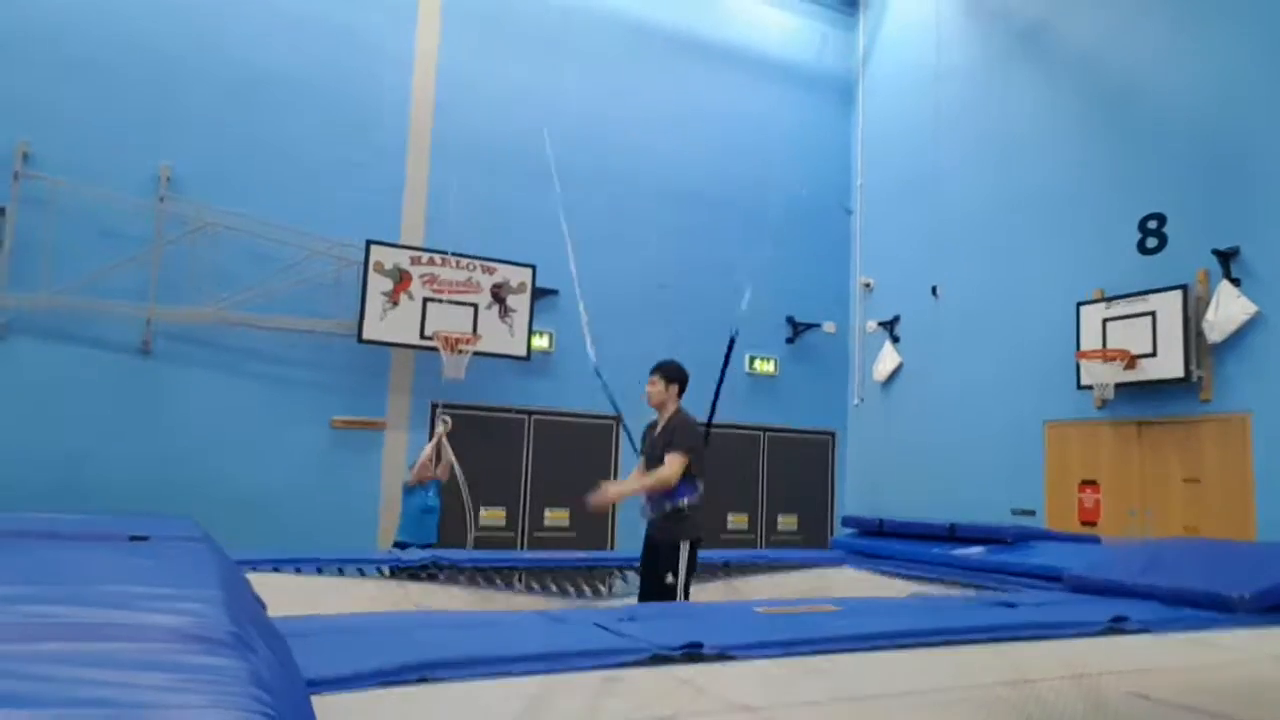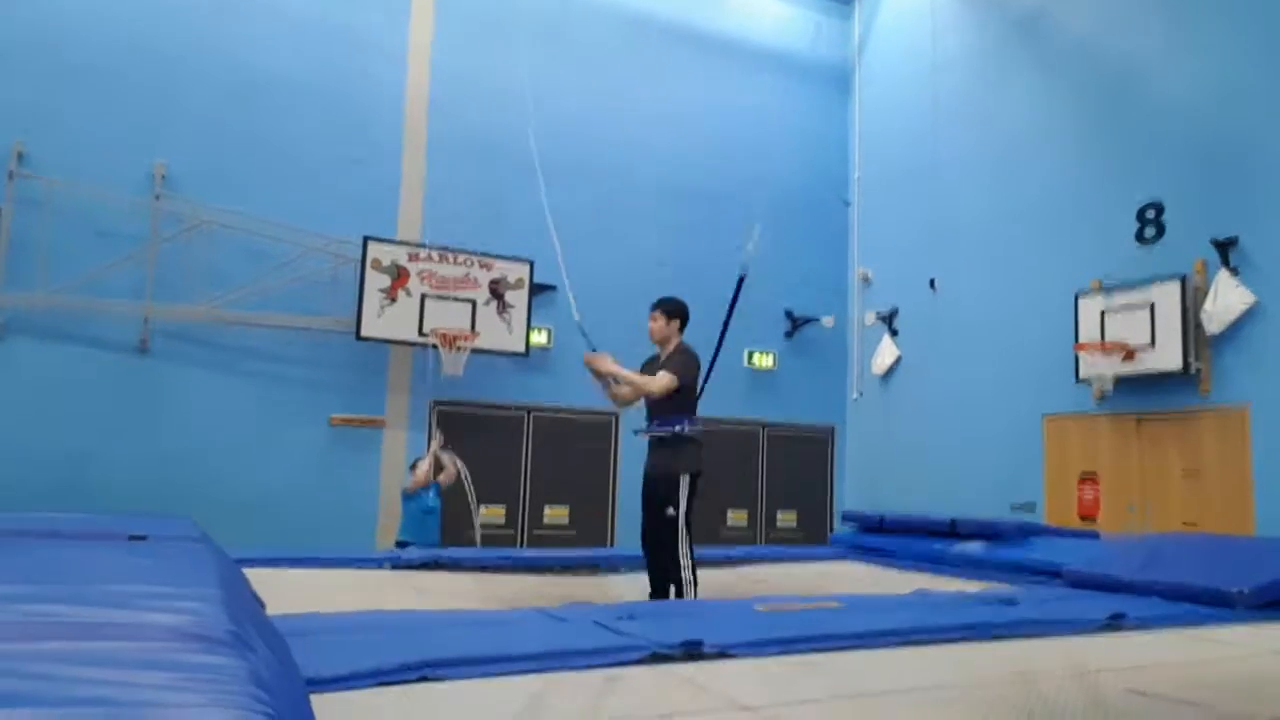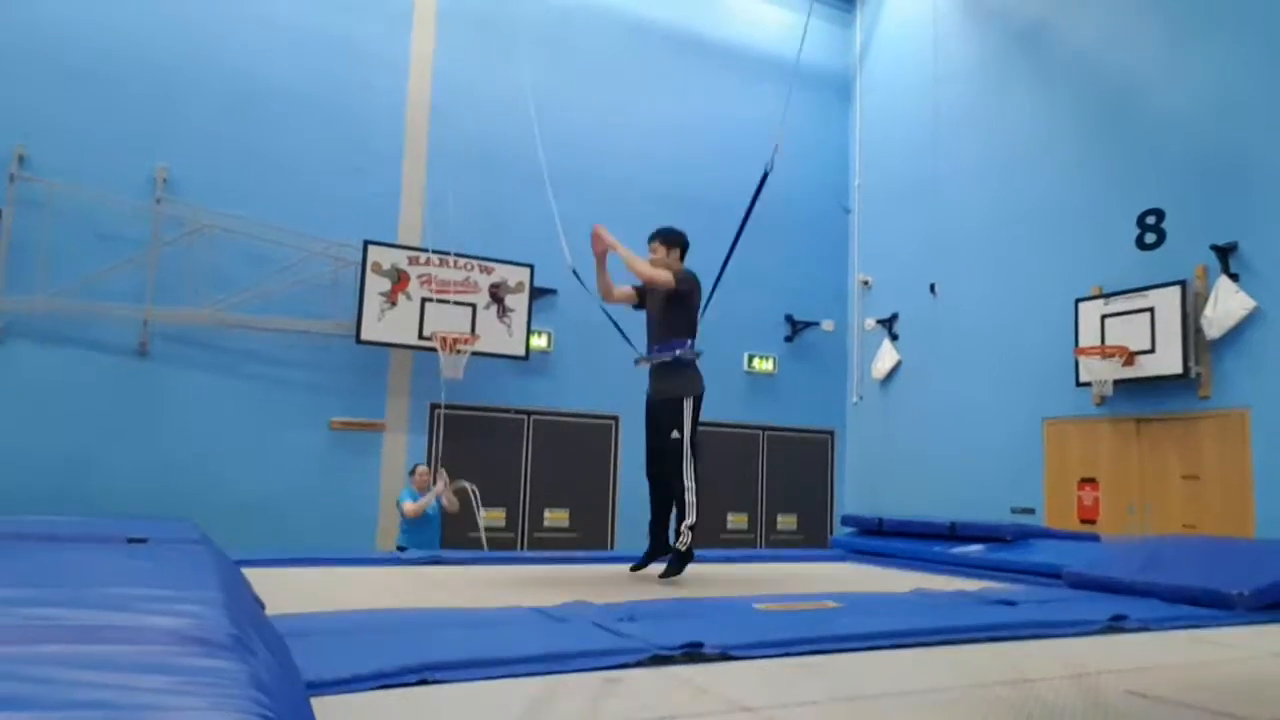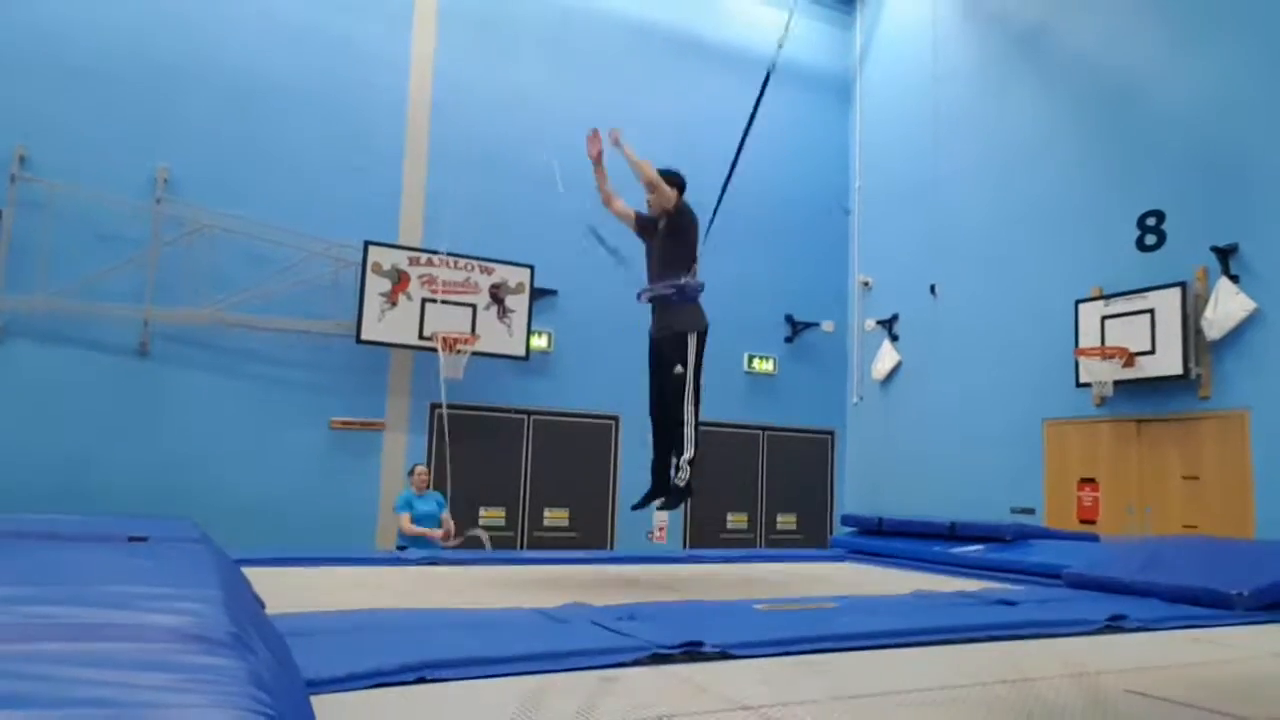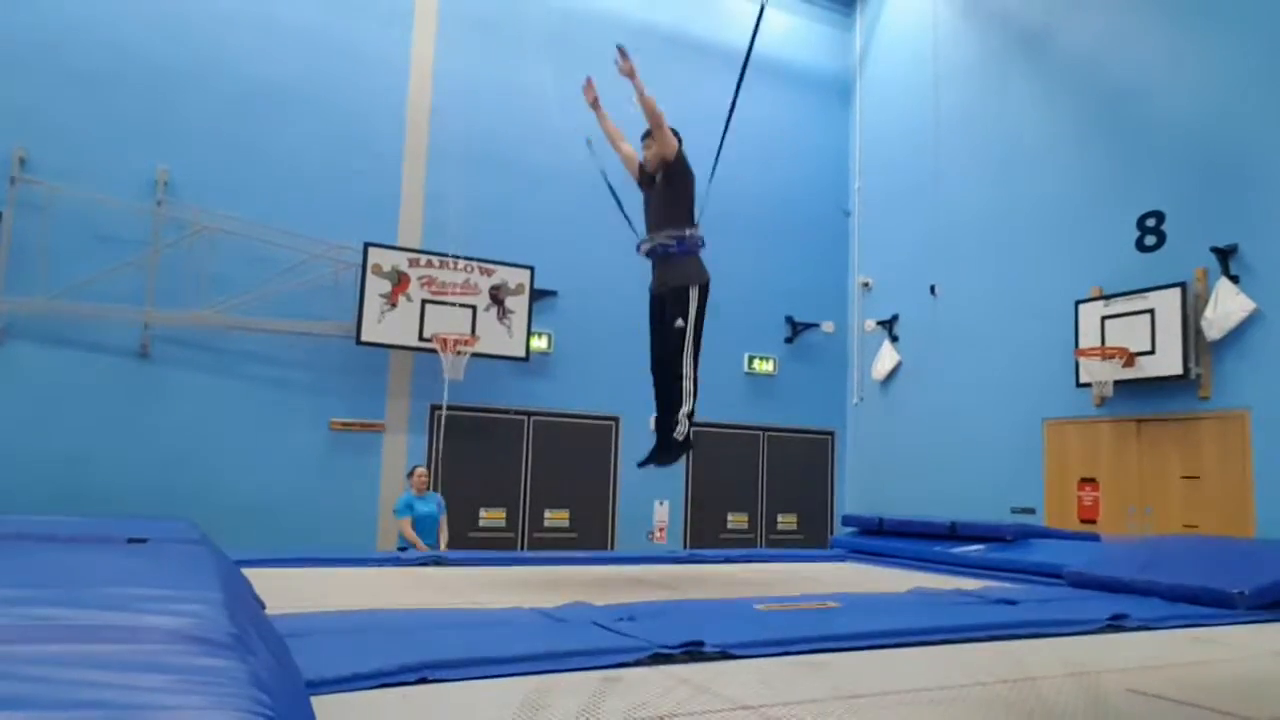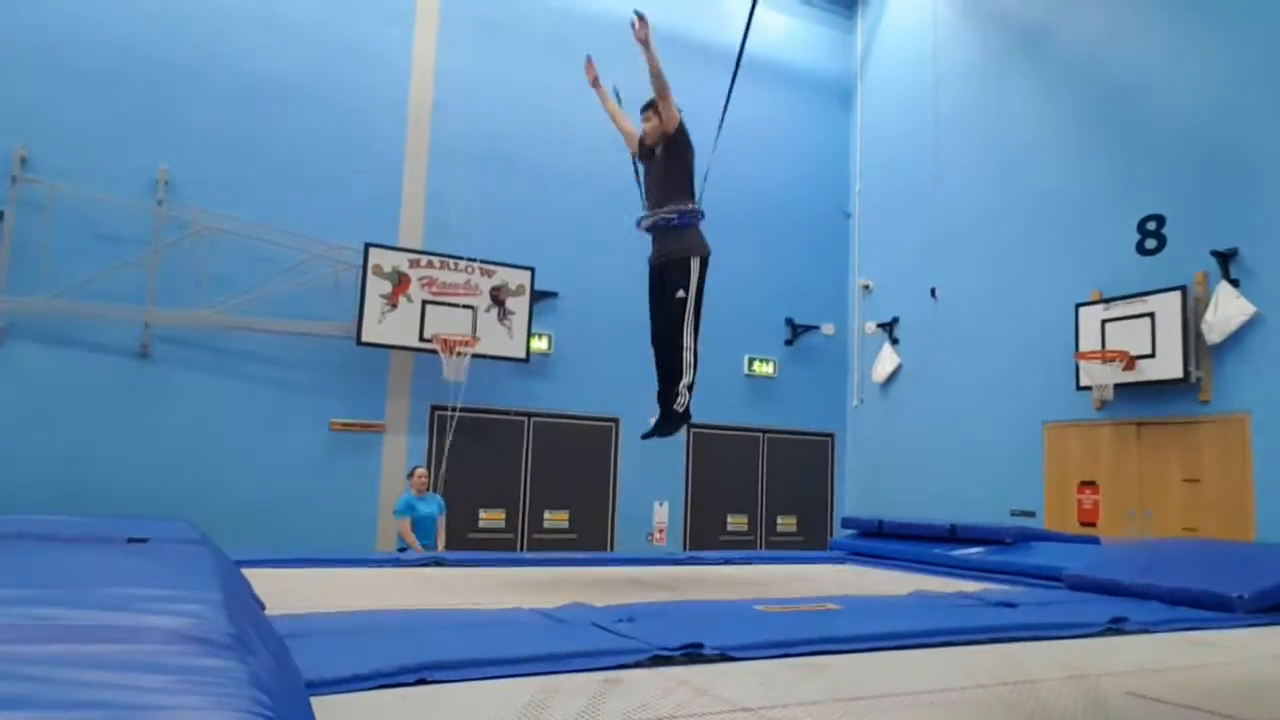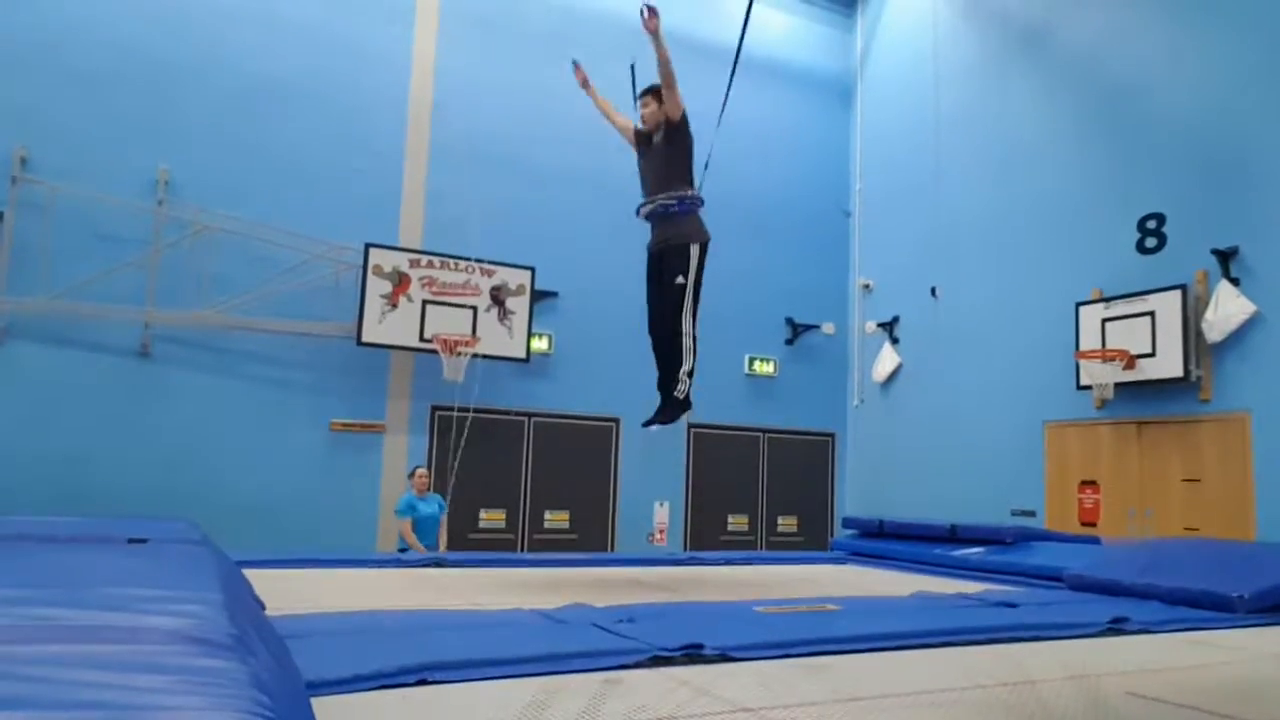
dt=0.1s
person 1, frame 1
left shoulder: (685, 427)
right shoulder: (651, 430)
left elbow: (671, 474)
right elbow: (641, 473)
left wrist: (619, 490)
right wrist: (615, 489)
left hip: (679, 528)
right hip: (658, 526)
left knee: (674, 600)
right knee: (648, 599)
person 1, frame 2
left shoulder: (685, 359)
right shoulder: (653, 362)
left elbow: (656, 389)
right elbow: (623, 400)
left wrist: (613, 370)
right wrist: (604, 378)
left hip: (679, 464)
right hip: (657, 461)
left knee: (676, 544)
right knee: (652, 541)
right ankle: (659, 599)
person 1, frame 3
left shoulder: (686, 282)
right shoulder: (651, 290)
left elbow: (649, 273)
right elbow: (608, 293)
left wrist: (616, 244)
right wrist: (601, 259)
left hip: (681, 388)
right hip: (658, 388)
left knee: (681, 473)
right knee: (656, 473)
left ankle: (683, 546)
right ankle: (658, 544)
person 1, frame 4
left shoulder: (682, 218)
right shoulder: (651, 226)
left elbow: (652, 183)
right elbow: (613, 205)
left wrist: (623, 148)
right wrist: (598, 165)
left hip: (685, 325)
right hip: (662, 326)
left knee: (682, 407)
right knee: (660, 409)
left ankle: (681, 481)
right ankle: (660, 480)
person 1, frame 5
left shoulder: (679, 172)
right shoulder: (649, 181)
left elbow: (659, 121)
right elbow: (618, 143)
left wrist: (634, 78)
right wrist: (596, 106)
left hip: (686, 278)
right hip: (661, 280)
left knee: (683, 360)
right knee: (661, 364)
left ankle: (681, 433)
right ankle: (664, 436)
person 1, frame 6
left shoulder: (678, 146)
right shoulder: (649, 155)
left elbow: (662, 93)
right elbow: (620, 121)
left wrist: (645, 46)
right wrist: (597, 86)
left hip: (687, 251)
right hip: (660, 254)
left knee: (683, 331)
right knee: (661, 336)
left ankle: (681, 404)
right ankle: (667, 408)
person 1, frame 7
left shoulder: (677, 133)
right shoulder: (646, 143)
left elbow: (669, 81)
right elbow: (614, 116)
left wrist: (656, 37)
right wrist: (588, 87)
left hip: (685, 237)
right hip: (659, 240)
left knee: (681, 318)
right knee: (659, 324)
left ankle: (681, 392)
right ankle: (666, 396)
